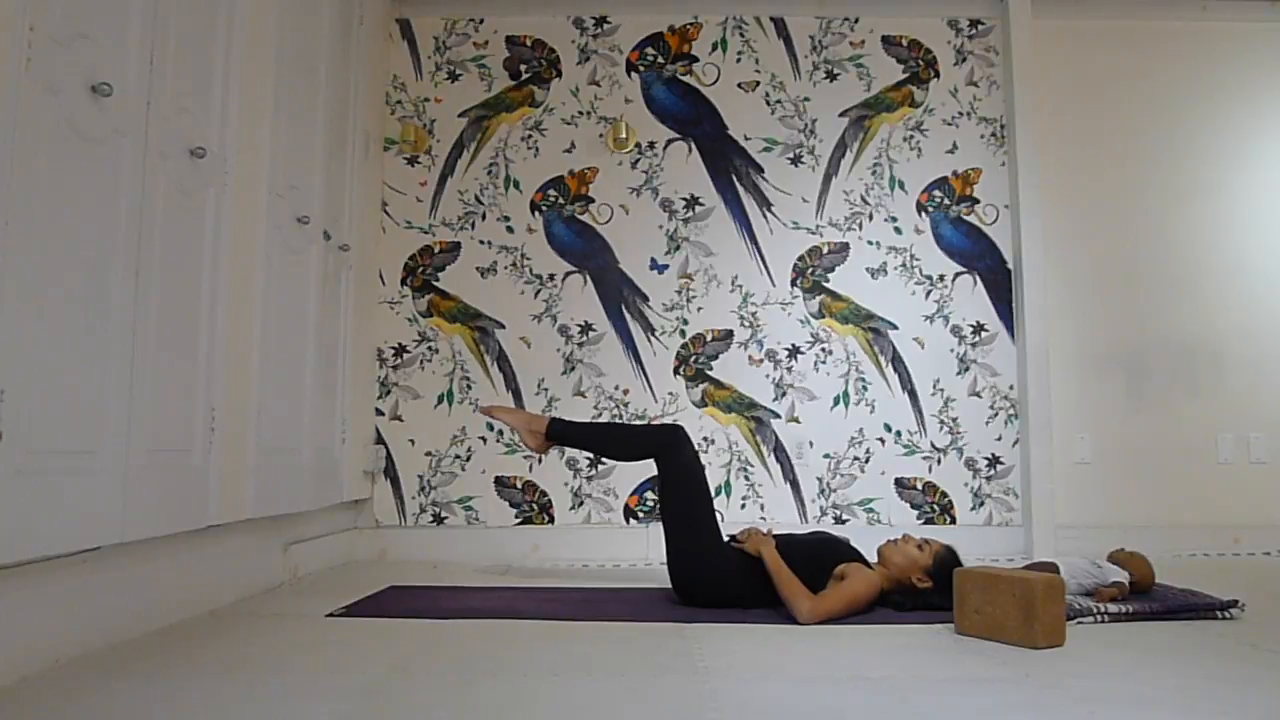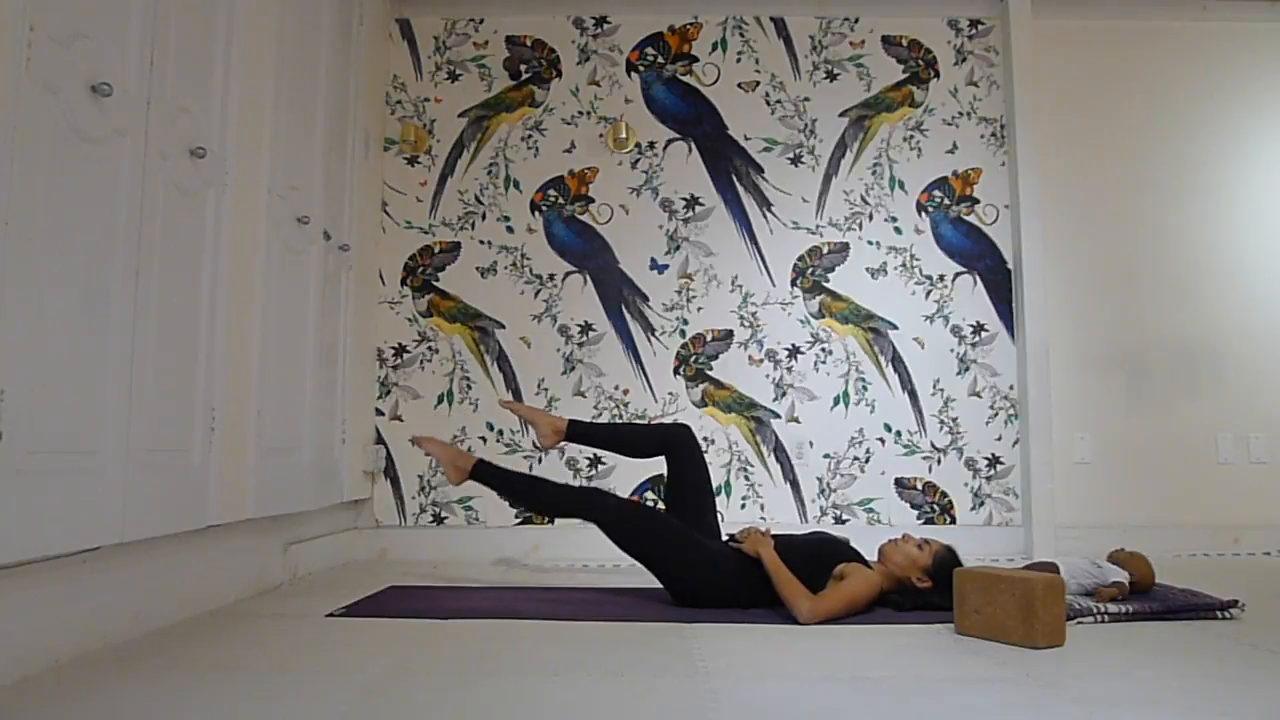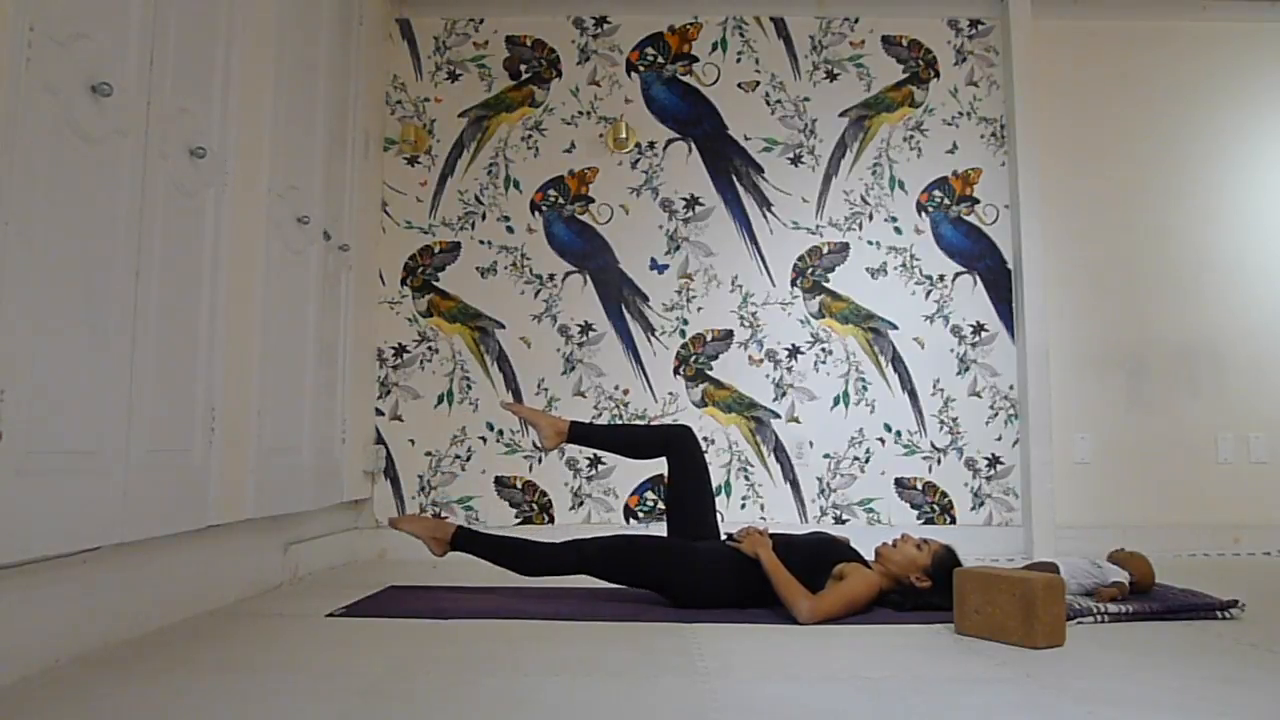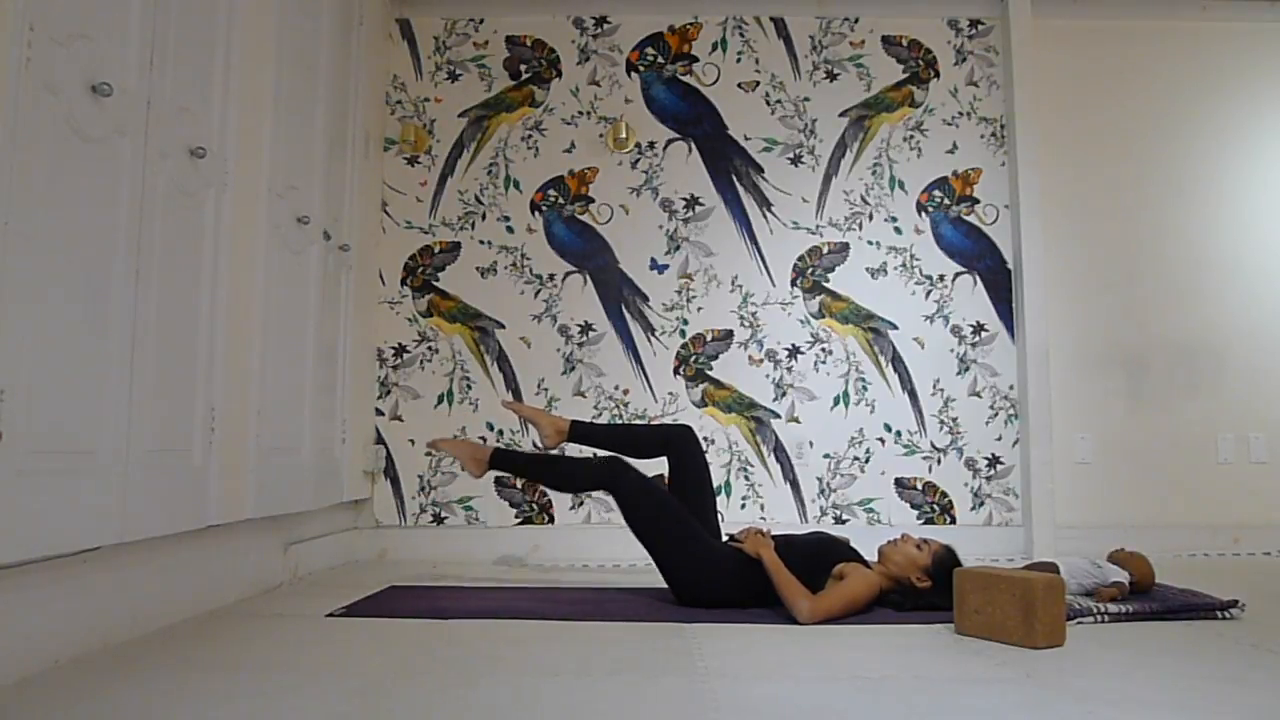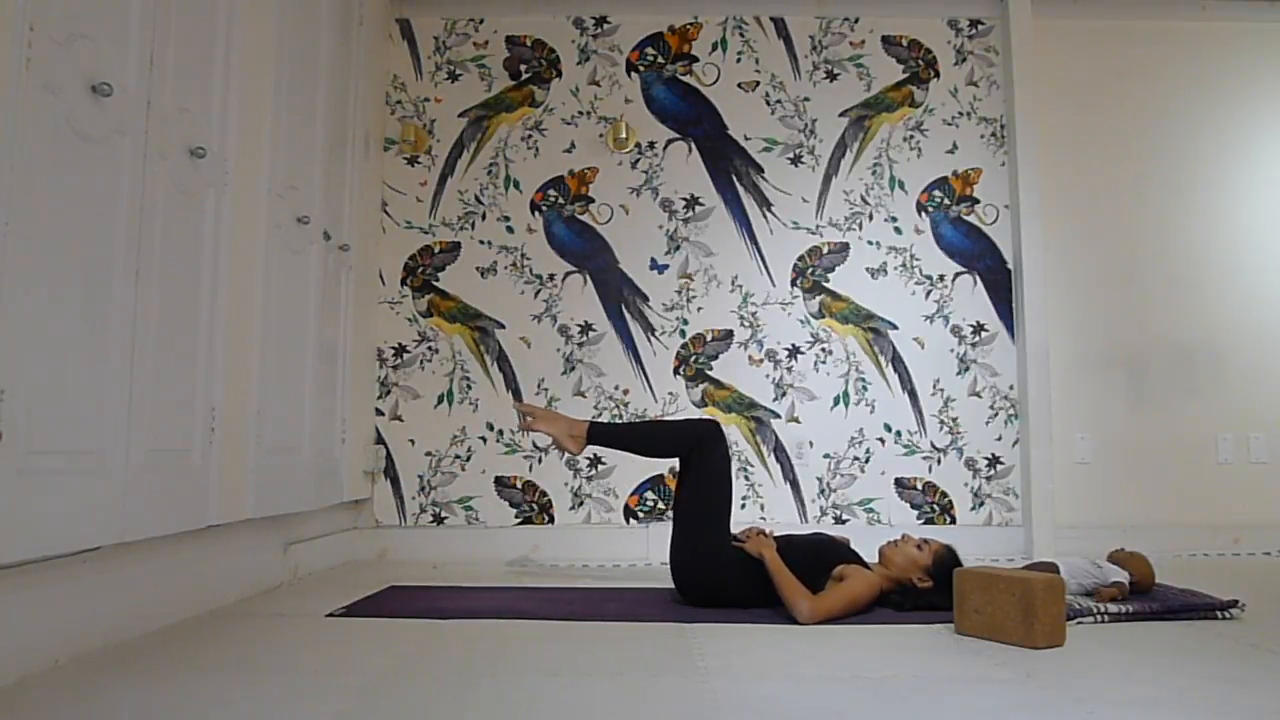
dt=1s
person 1, frame 1
left shoulder: (866, 584)
right shoulder: (860, 569)
left elbow: (807, 610)
left wrist: (765, 551)
right wrist: (762, 540)
left hip: (712, 577)
right hip: (720, 565)
left knee: (668, 443)
right knee: (673, 437)
left ankle: (546, 428)
right ankle: (550, 432)
person 1, frame 2
left shoulder: (868, 586)
right shoulder: (858, 567)
left elbow: (807, 609)
left wrist: (763, 551)
right wrist: (759, 540)
left hip: (711, 578)
right hip: (714, 557)
left knee: (594, 501)
right knee: (677, 438)
left ankle: (472, 469)
right ankle: (562, 430)
person 1, frame 3
left shoulder: (866, 585)
right shoulder: (856, 563)
left elbow: (808, 609)
left wrist: (763, 553)
right wrist: (764, 539)
left hip: (709, 578)
right hip: (712, 554)
left knee: (574, 553)
right knee: (679, 439)
left ankle: (454, 536)
right ankle: (566, 431)
person 1, frame 4
left shoulder: (866, 585)
right shoulder: (857, 566)
left elbow: (807, 609)
left wrist: (765, 553)
right wrist: (763, 538)
left hip: (711, 576)
right hip: (716, 559)
left knee: (615, 471)
right knee: (680, 438)
left ankle: (492, 459)
right ankle: (564, 429)
person 1, frame 5
left shoulder: (866, 586)
right shoulder: (859, 570)
left elbow: (807, 610)
left wrist: (767, 552)
right wrist: (764, 540)
left hip: (711, 575)
right hip: (715, 568)
left knee: (707, 433)
right knee: (701, 442)
left ankle: (584, 432)
right ankle: (585, 433)
